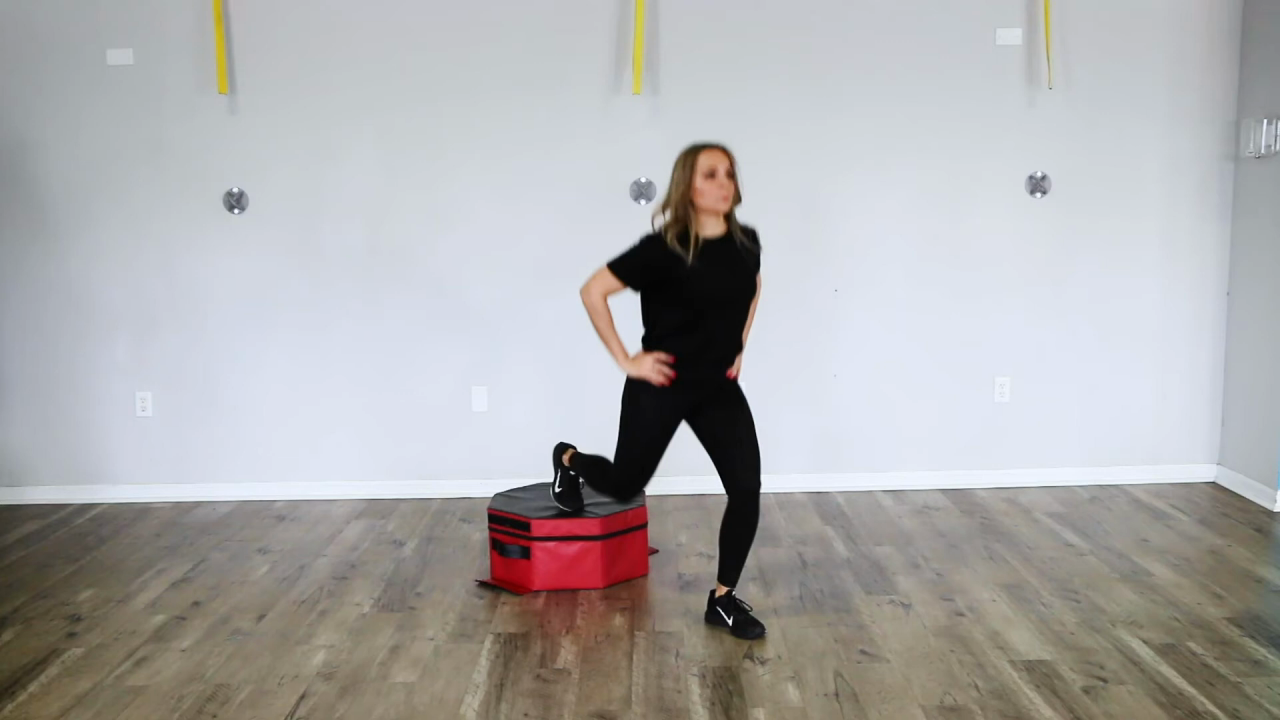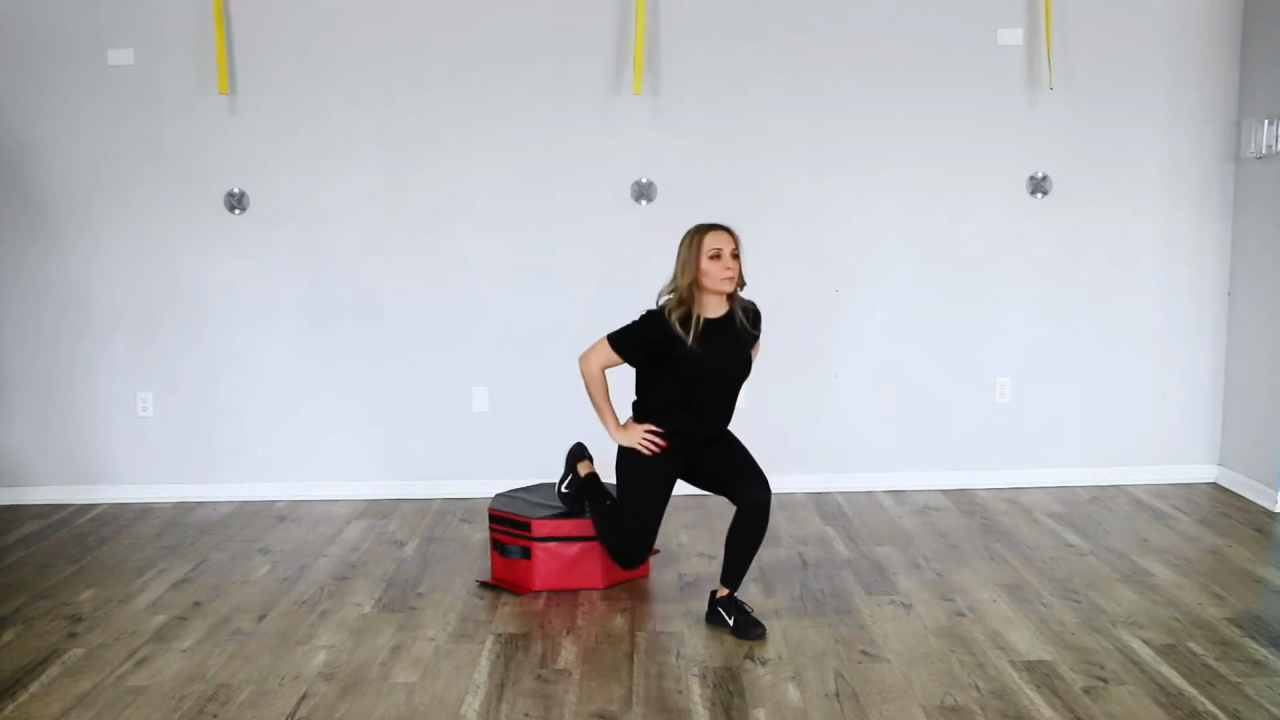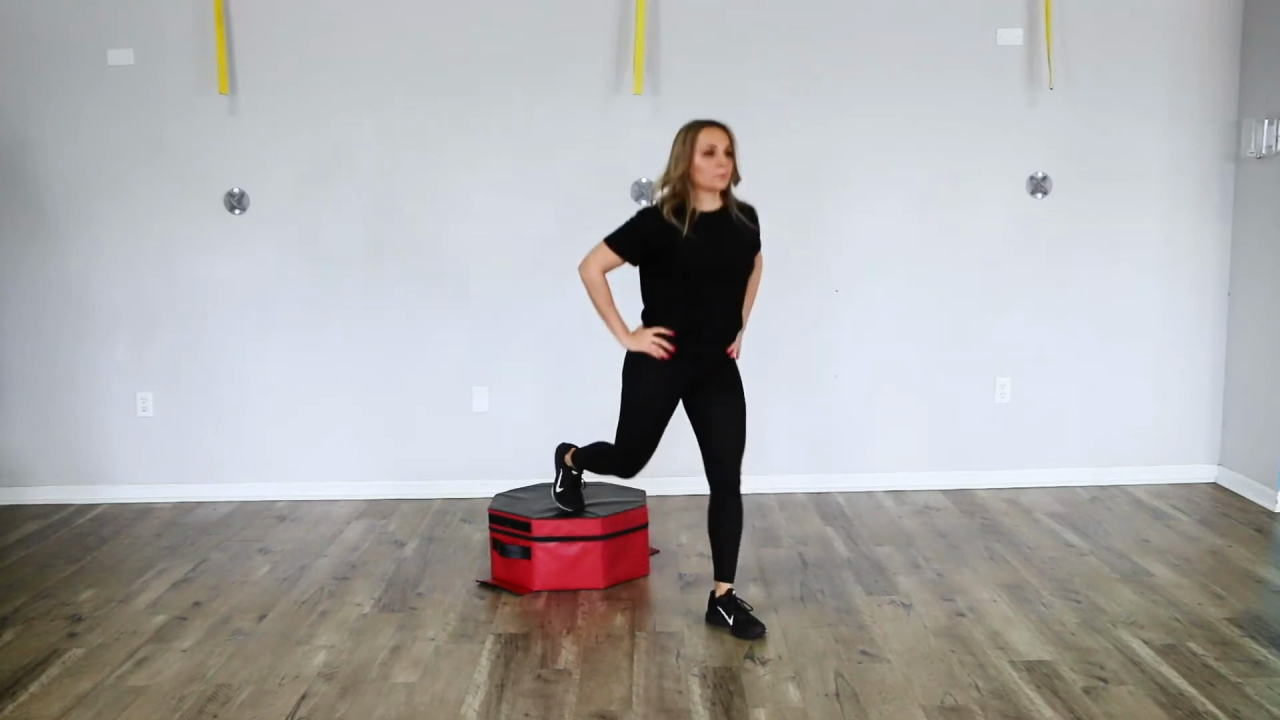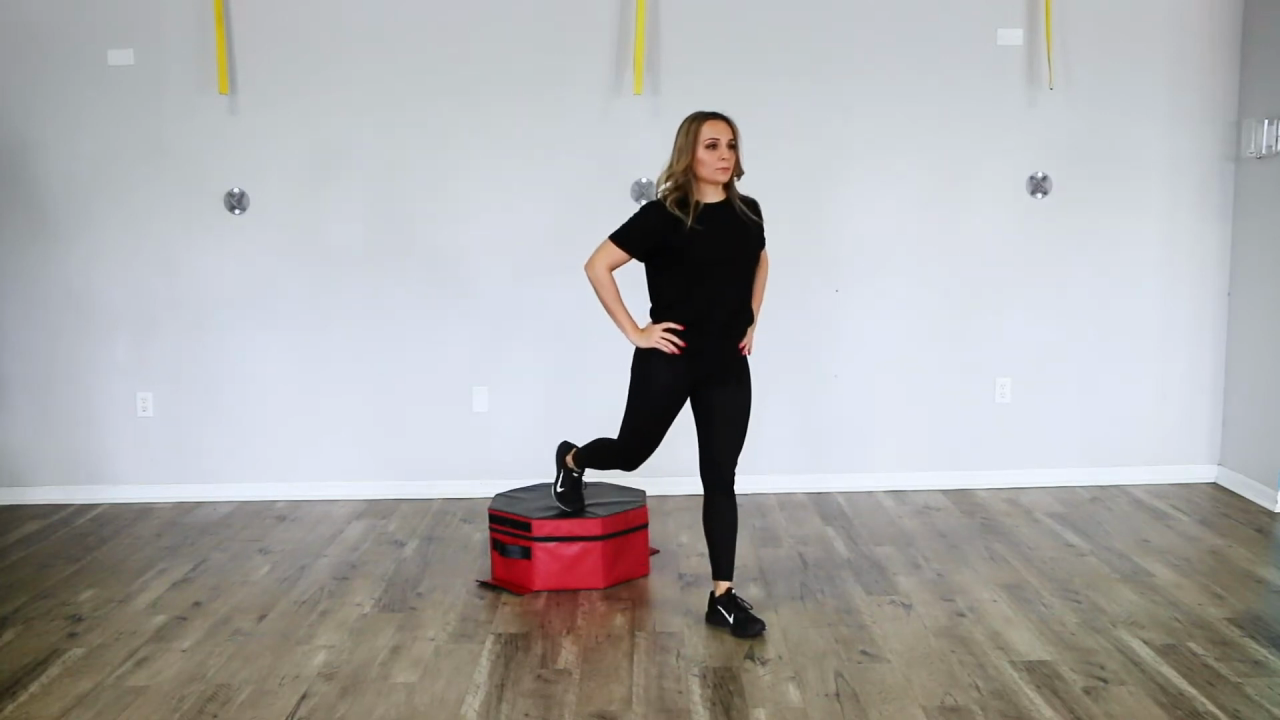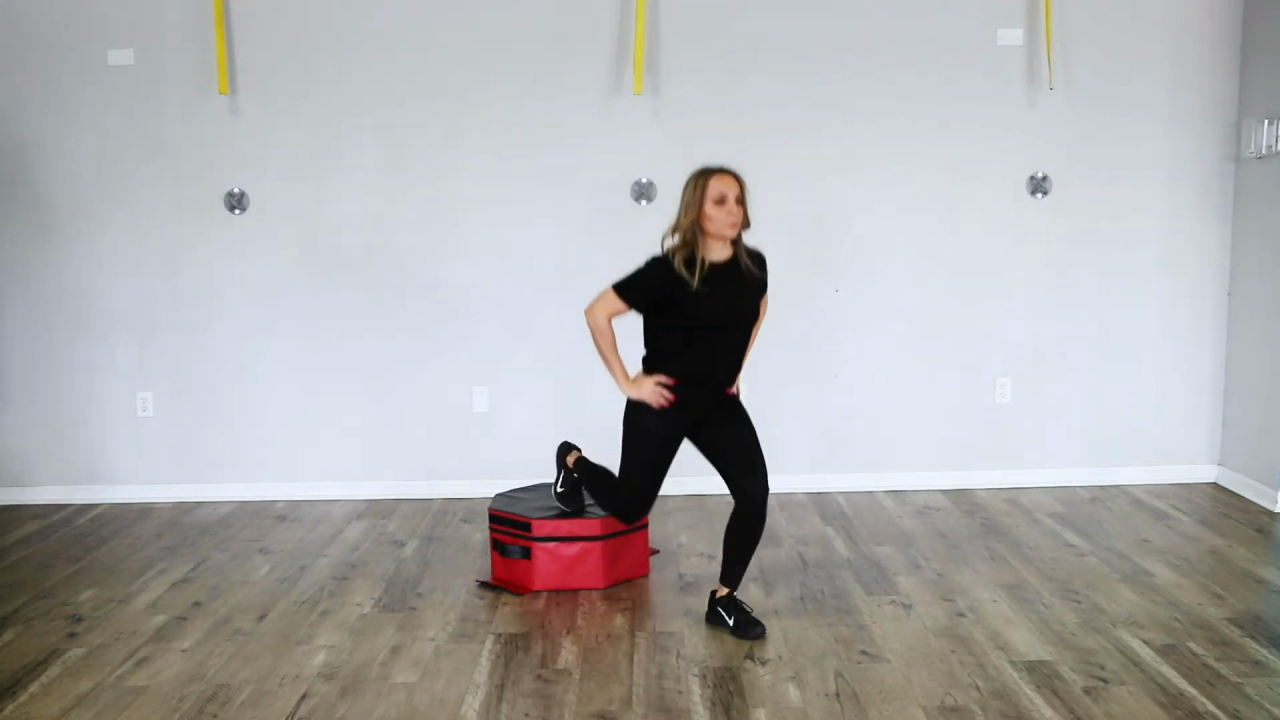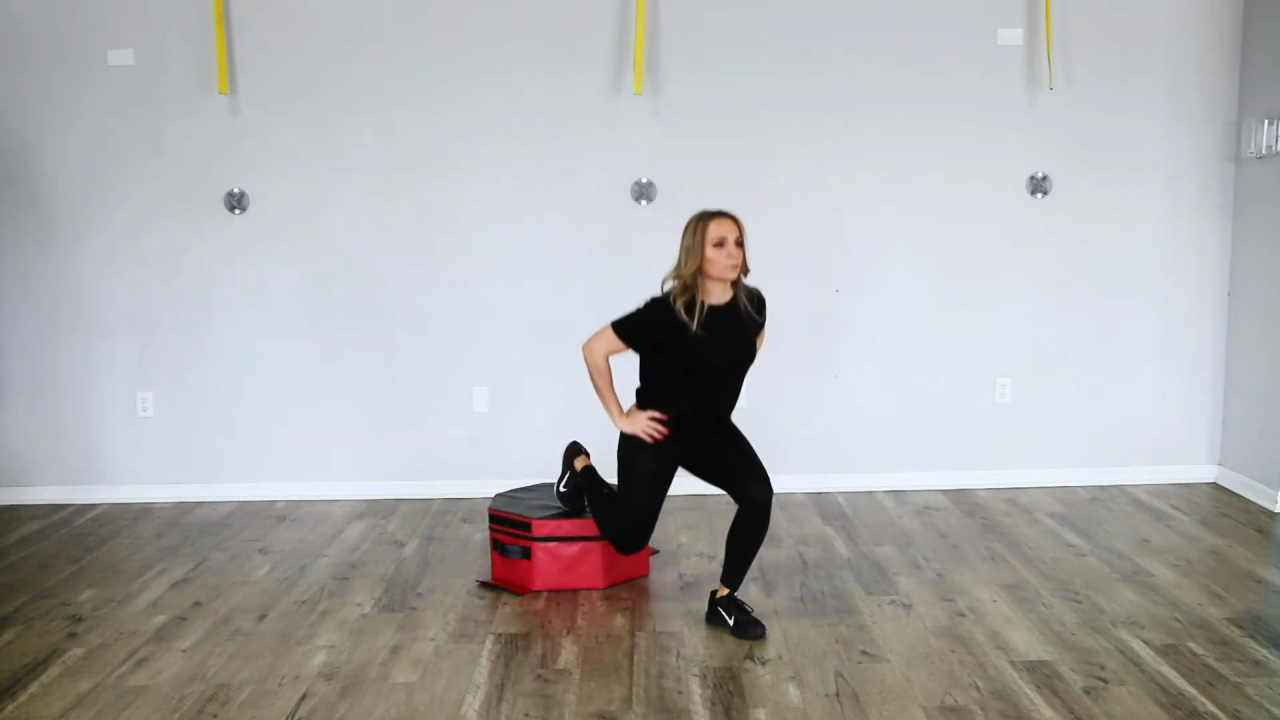
dt=0.5s
person 1, frame 1
left shoulder: (746, 242)
right shoulder: (663, 248)
right elbow: (593, 291)
right wrist: (625, 360)
left hip: (718, 386)
right hip: (661, 386)
left knee: (747, 487)
right knee: (626, 485)
left ankle: (723, 598)
right ankle: (569, 464)
person 1, frame 2
left shoulder: (748, 317)
right shoulder: (664, 325)
right elbow: (591, 362)
right wrist: (616, 428)
left hip: (709, 441)
right hip: (655, 445)
left knee: (757, 497)
right knee: (630, 552)
left ankle: (724, 600)
right ankle: (582, 468)
person 1, frame 3
left shoulder: (744, 219)
right shoulder: (659, 222)
right elbow: (591, 268)
right wrist: (625, 335)
left hip: (718, 368)
right hip: (660, 363)
left knee: (726, 479)
right knee: (629, 461)
left ankle: (723, 598)
right ankle: (570, 461)
person 1, frame 4
left shoulder: (747, 212)
right shoulder: (664, 215)
right elbow: (597, 266)
left wrist: (752, 322)
right wrist: (634, 332)
left hip: (727, 364)
right hip: (669, 360)
left knee: (720, 478)
right knee: (632, 452)
left ankle: (723, 597)
right ankle: (571, 461)
person 1, frame 5
left shoulder: (753, 266)
right shoulder: (669, 272)
right elbow: (597, 313)
right wrist: (626, 383)
left hip: (718, 404)
right hip: (661, 405)
left knee: (754, 492)
right knee: (629, 507)
left ankle: (724, 600)
right ankle: (573, 465)
person 1, frame 6
left shoulder: (752, 305)
right shoulder: (668, 313)
right elbow: (595, 349)
right wrist: (619, 417)
left hip: (712, 431)
right hip: (657, 435)
left knee: (758, 496)
right knee: (628, 539)
left ankle: (725, 600)
right ankle: (579, 465)
